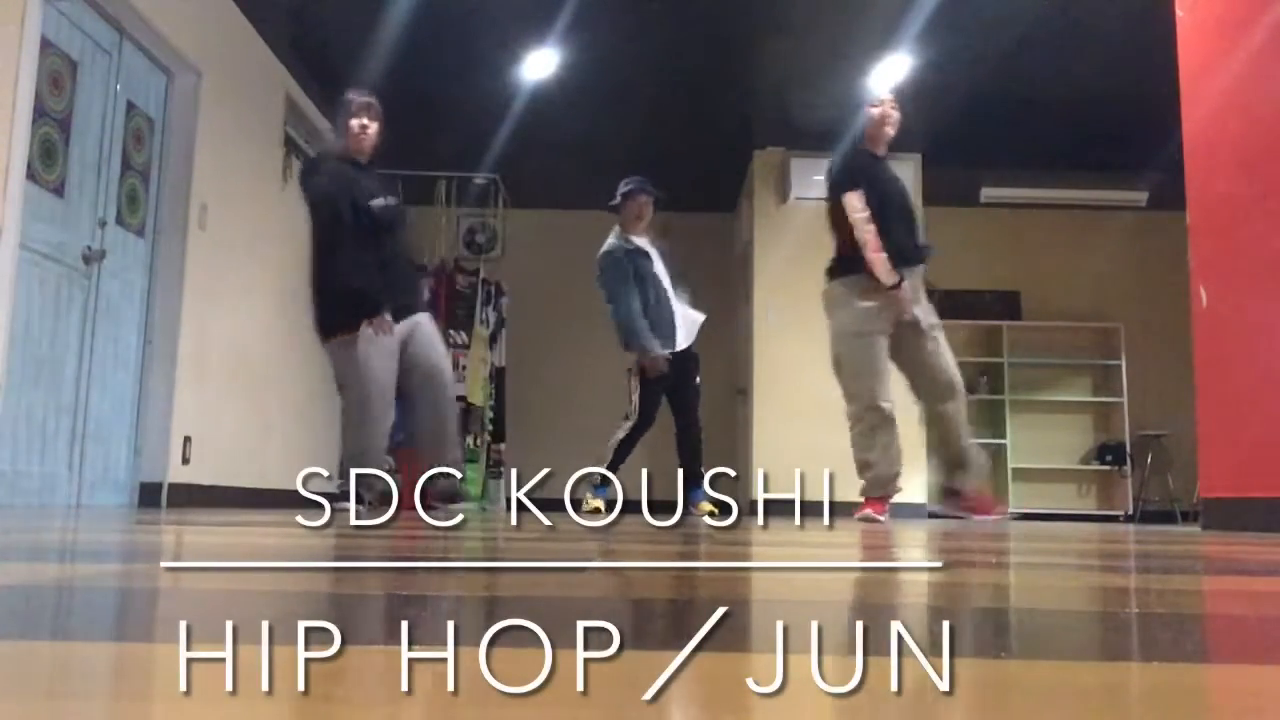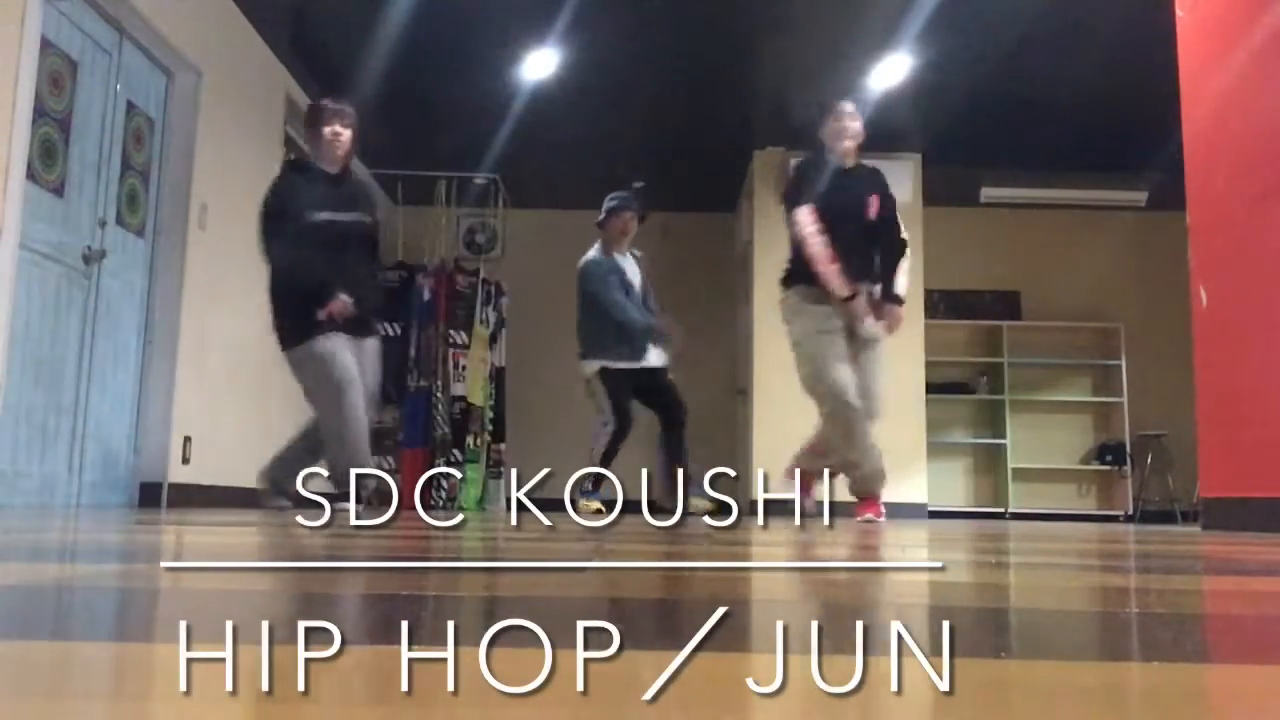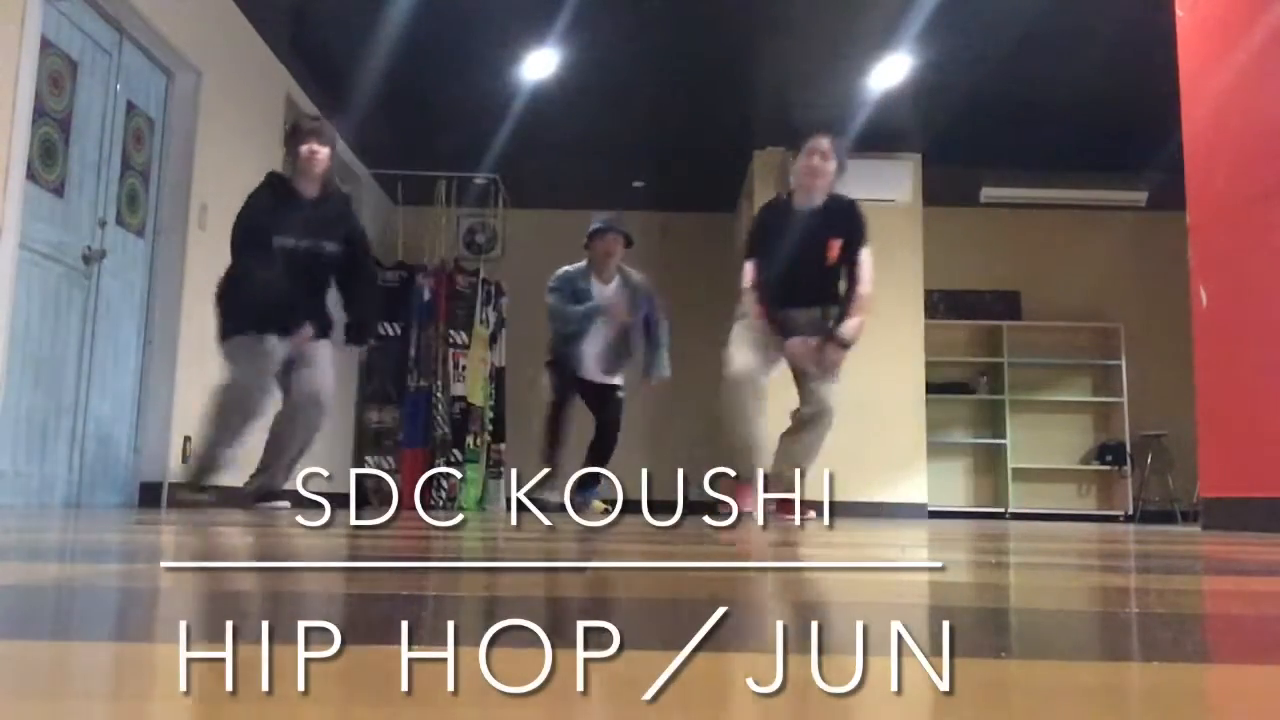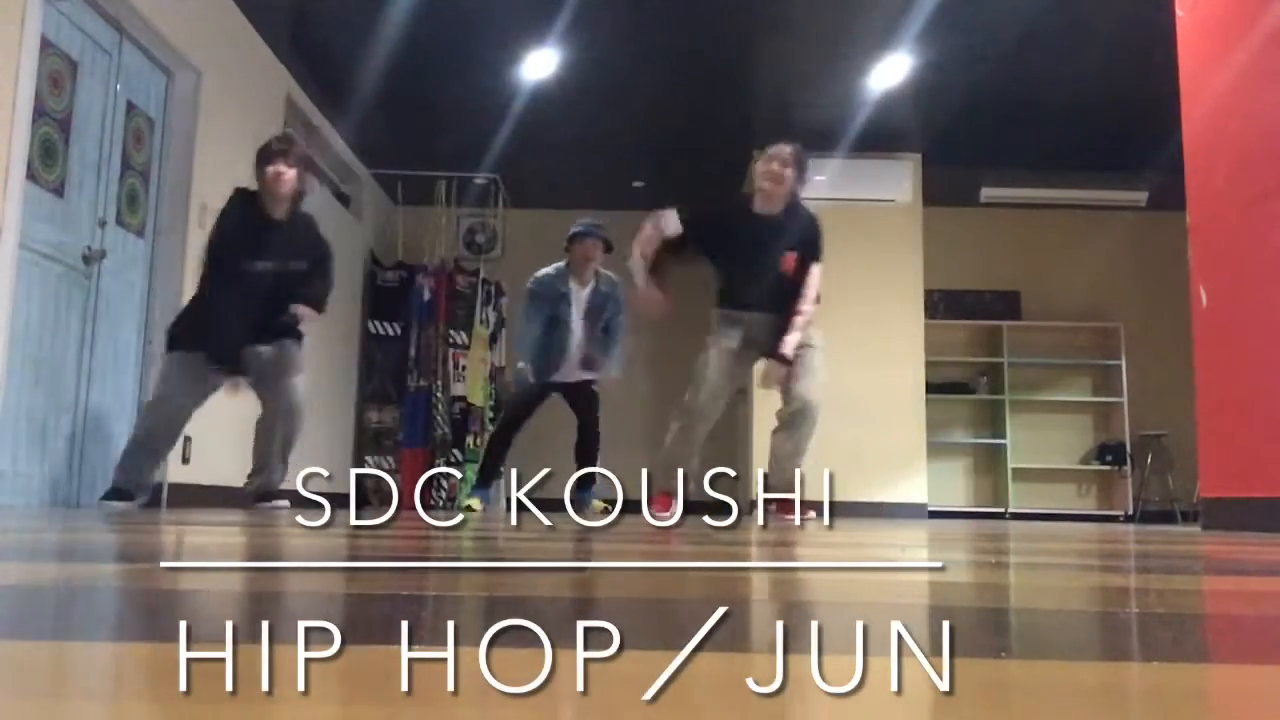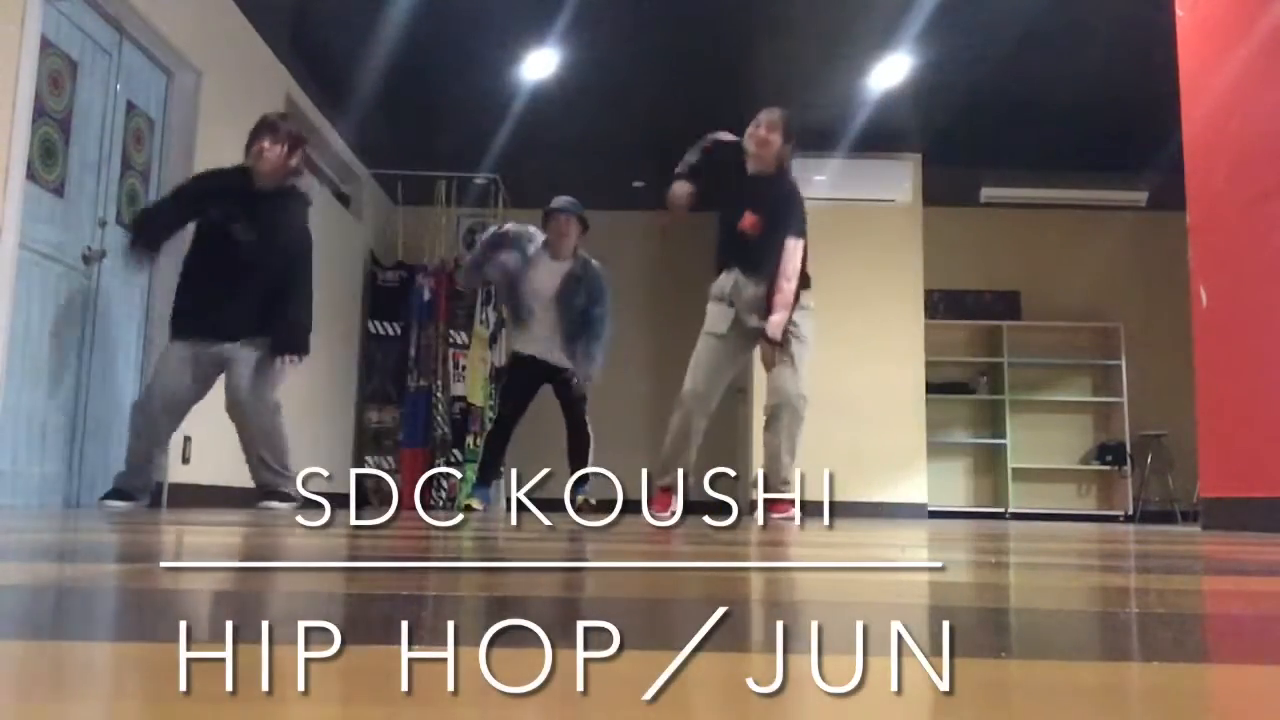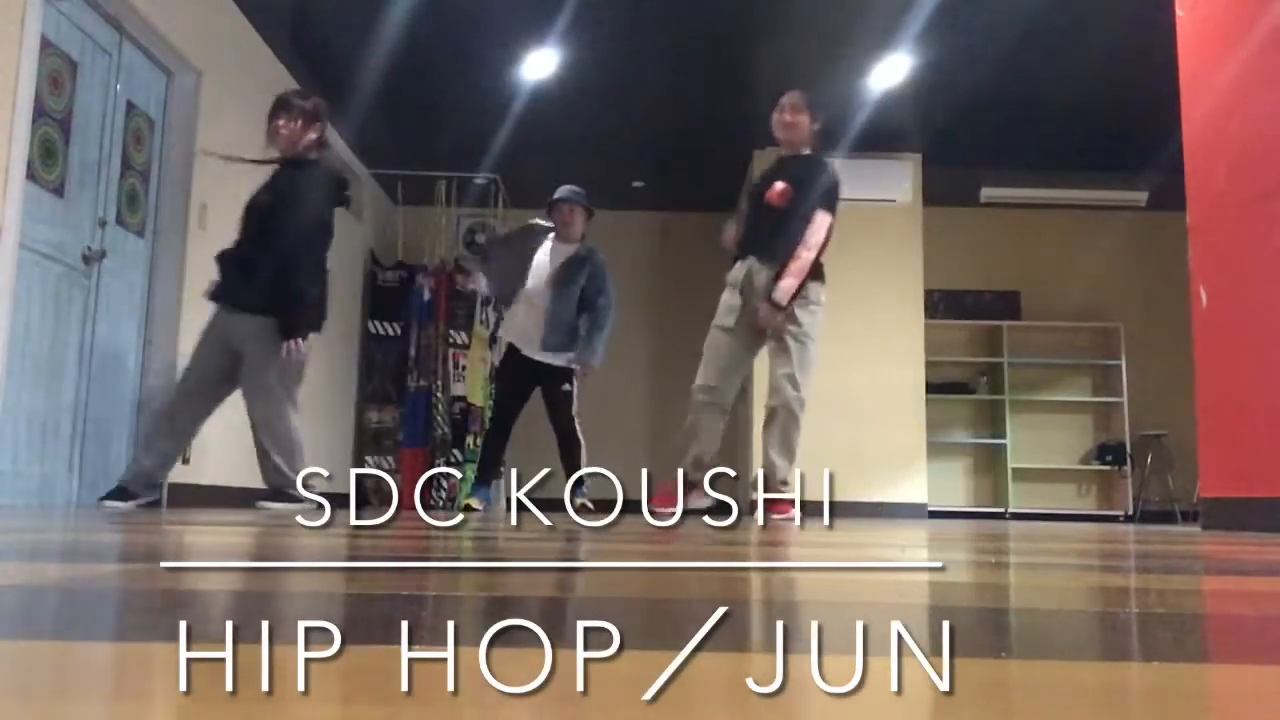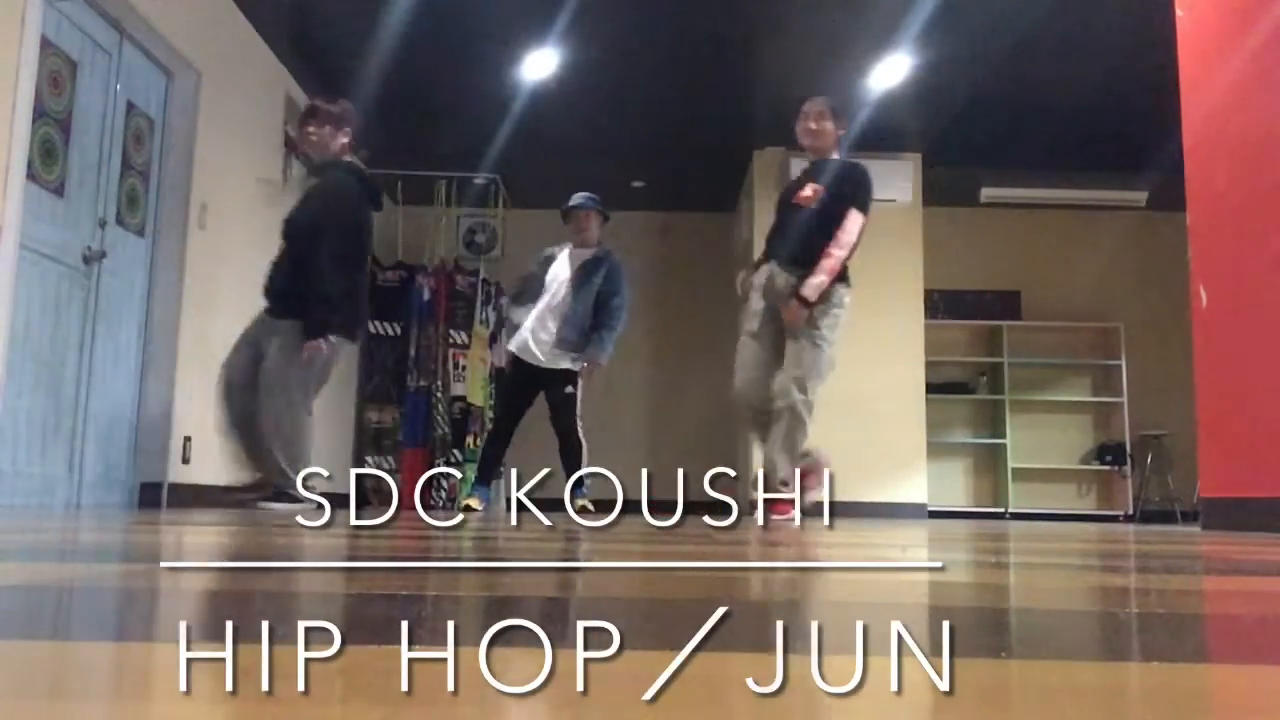
dt=0.2s
person 1, frame 1
left shoulder: (885, 172)
right shoulder: (851, 164)
right elbow: (860, 222)
right wrist: (889, 282)
left hip: (908, 287)
right hip: (860, 290)
left knee: (946, 386)
right knee: (872, 400)
left ankle: (960, 487)
right ankle: (878, 492)
person 1, frame 2
left shoulder: (874, 180)
right shoulder: (808, 175)
left elbow: (898, 242)
right elbow: (809, 237)
left wrist: (894, 295)
right wrist: (845, 293)
left hip: (862, 299)
right hip: (812, 298)
left knee: (862, 402)
right knee: (839, 393)
left ankle: (806, 471)
right ankle: (868, 491)
person 1, frame 3
left shoulder: (846, 214)
right shoulder: (772, 215)
left elbow: (862, 281)
right elbow: (753, 285)
left wrist: (843, 337)
right wrist: (785, 336)
left hip: (817, 320)
right hip: (767, 317)
left knee: (819, 406)
right knee: (741, 372)
left ankle: (779, 490)
right ankle: (747, 479)
person 1, frame 4
left shoulder: (804, 226)
right shoulder: (724, 213)
left elbow: (807, 296)
right elbow: (662, 226)
left wrist: (785, 354)
right wrist: (643, 276)
left hip: (787, 327)
right hip: (736, 321)
left knee: (803, 401)
right knee: (699, 403)
left ankle: (779, 494)
right ankle: (666, 489)
person 1, frame 5
left shoulder: (786, 194)
right shoulder: (729, 157)
left elbow: (790, 267)
right elbow: (710, 145)
left wrist: (774, 331)
right wrist: (682, 181)
left hip: (783, 302)
right hip: (731, 294)
left knee: (787, 394)
right knee: (695, 393)
left ankle: (777, 492)
right ankle: (666, 486)
person 1, frame 6
left shoulder: (821, 175)
right shoulder: (775, 167)
left elbow: (812, 242)
left wrist: (780, 297)
right wrist: (737, 227)
left hip: (795, 291)
right hip: (744, 280)
left knee: (785, 393)
right knee: (710, 386)
left ankle: (777, 491)
right ankle: (690, 482)
person 1, frame 7
left shoulder: (853, 176)
right shoulder: (797, 180)
left elbow: (844, 242)
left wrist: (808, 293)
right wrist: (755, 269)
left hip: (820, 294)
right hip: (769, 287)
left knee: (793, 396)
right knee: (748, 390)
left ankle: (780, 488)
right ankle: (804, 468)
person 2, frame 1
left shoulder: (370, 177)
right shoulder: (330, 178)
right elbow: (340, 249)
right wrist: (370, 305)
left hip: (405, 307)
right hip: (358, 314)
left knee: (438, 385)
right knee: (371, 405)
left ankle: (444, 479)
right ankle: (361, 490)
person 2, frame 2
left shoulder: (359, 193)
right shoulder: (292, 187)
right elbow: (283, 252)
left wrist: (368, 302)
right wrist: (323, 292)
left hip: (355, 318)
right hip: (309, 318)
left knee: (356, 406)
right knee: (344, 402)
left ankle: (281, 480)
right ankle: (355, 489)
person 2, frame 3
left shoulder: (340, 211)
right shoulder: (265, 203)
left elbow: (358, 273)
right elbow: (250, 268)
left wrist: (359, 329)
right wrist: (292, 322)
left hip: (307, 326)
right hip: (253, 321)
left knee: (314, 397)
right knee: (248, 388)
left ankle: (267, 484)
right ankle: (202, 472)
person 2, frame 4
left shoulder: (306, 232)
right shoulder: (235, 221)
left elbow: (319, 277)
right elbow: (221, 294)
left wrist: (309, 303)
right wrist: (228, 359)
left hip: (271, 338)
right hip: (208, 337)
left knee: (286, 402)
right knee: (168, 407)
left ankle: (266, 484)
right ankle: (129, 484)
person 2, frame 5
left shoulder: (291, 218)
right shoulder: (223, 184)
left elbow: (296, 285)
right elbow: (173, 208)
left wrist: (291, 341)
right wrist: (145, 234)
left hip: (255, 335)
right hip: (199, 327)
left knee: (251, 404)
right knee: (158, 400)
left ankle: (279, 486)
right ankle: (133, 484)
person 2, frame 6
left shoulder: (311, 185)
right shoulder: (287, 175)
left elbow: (301, 253)
left wrist: (299, 322)
left hip: (273, 315)
right hip: (239, 307)
left knee: (268, 397)
right knee: (191, 391)
left ankle: (289, 487)
right ankle: (141, 482)
person 2, frame 7
left shoulder: (336, 187)
right shoulder: (334, 183)
left elbow: (325, 253)
left wrist: (317, 323)
left hip: (313, 316)
right hip: (287, 309)
left knee: (282, 398)
right knee: (239, 381)
left ankle: (289, 485)
right ankle: (272, 472)
person 3, frame 1
left shoulder: (647, 242)
right shoulder: (614, 253)
right elbow: (625, 306)
right wrist: (646, 349)
left hip: (681, 345)
right hip: (653, 351)
left knee: (689, 420)
right knee: (640, 419)
left ankle: (695, 493)
right ankle: (599, 488)
person 3, frame 2
left shoulder: (634, 259)
right shoulder: (594, 265)
right elbow: (616, 308)
left wrist: (660, 329)
right wrist: (656, 327)
left hip: (643, 358)
right hip: (606, 361)
left knee: (675, 413)
right knee: (617, 423)
left ankle: (683, 490)
right ankle: (588, 491)
person 3, frame 3
left shoulder: (636, 285)
right shoulder: (566, 278)
left elbow: (656, 324)
right elbow: (560, 317)
left wrist: (658, 364)
right wrist: (600, 310)
left hip: (605, 371)
right hip: (566, 365)
left knee: (610, 428)
right knee: (559, 407)
left ankle: (586, 491)
right ankle: (550, 478)
person 3, frame 4
left shoulder: (610, 287)
right shoulder: (545, 282)
left elbow: (615, 331)
right elbow: (529, 326)
left wrist: (606, 364)
right wrist: (524, 370)
left hip: (581, 372)
right hip: (539, 369)
left knee: (590, 424)
right knee: (509, 423)
left ankle: (586, 493)
right ankle: (481, 490)
person 3, frame 5
left shoulder: (590, 272)
right shoulder: (524, 244)
left elbow: (599, 323)
right elbow: (497, 238)
left wrist: (589, 367)
right wrist: (473, 268)
left hip: (568, 360)
right hip: (525, 353)
left knee: (578, 421)
right knee: (505, 419)
left ankle: (580, 490)
right ankle: (481, 489)
person 3, frame 6
left shoulder: (591, 262)
right shoulder: (537, 238)
left elbow: (601, 312)
right elbow: (498, 254)
left wrist: (590, 355)
right wrist: (487, 282)
left hip: (558, 356)
right hip: (519, 348)
left knee: (564, 423)
right knee: (501, 419)
left ankle: (578, 491)
right ankle: (481, 488)
person 3, frame 7
left shoulder: (608, 265)
right shoulder: (554, 256)
left elbow: (614, 313)
left wrist: (598, 352)
right wrist: (515, 320)
left hip: (565, 359)
right hip: (526, 353)
left knee: (567, 425)
right knee: (503, 421)
left ankle: (578, 492)
right ankle: (481, 488)
